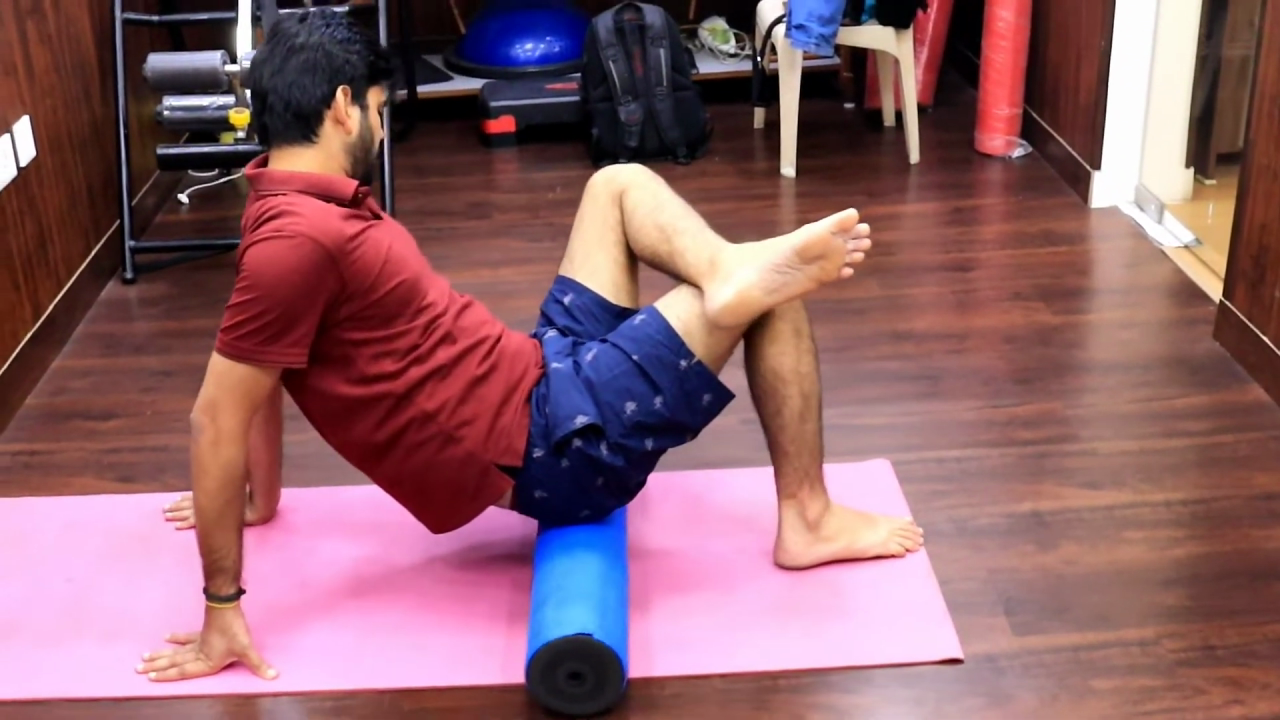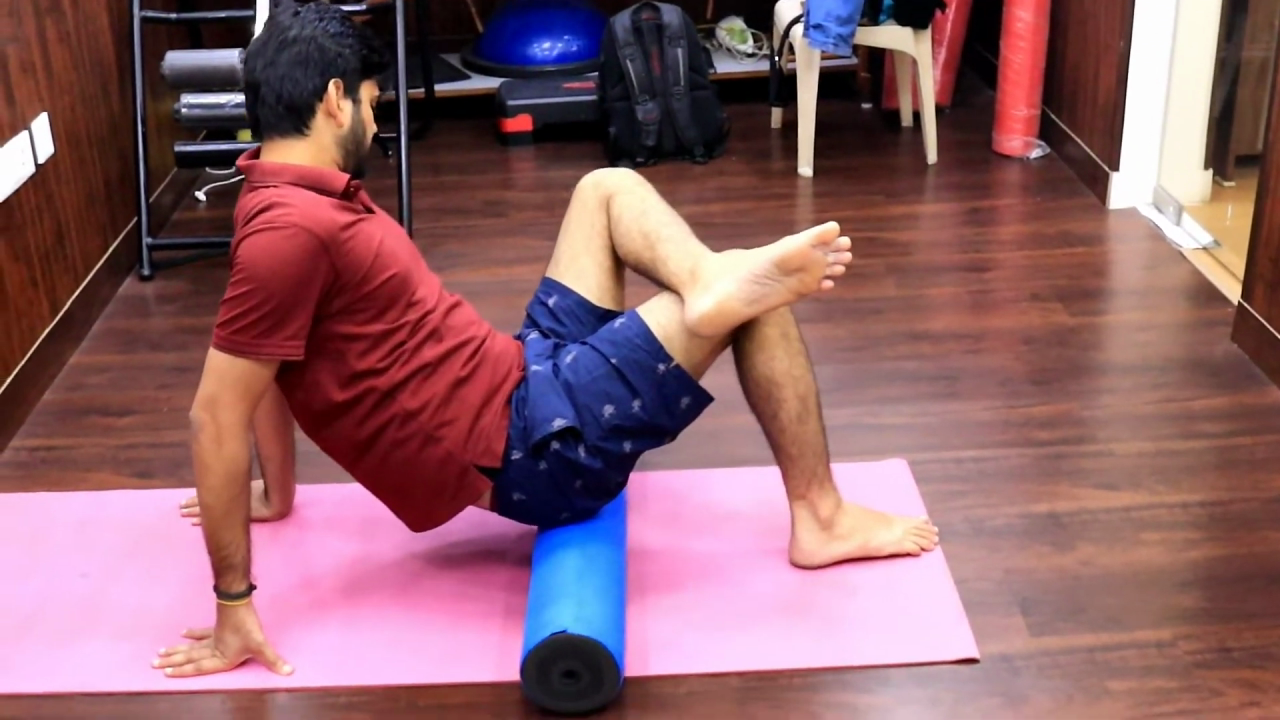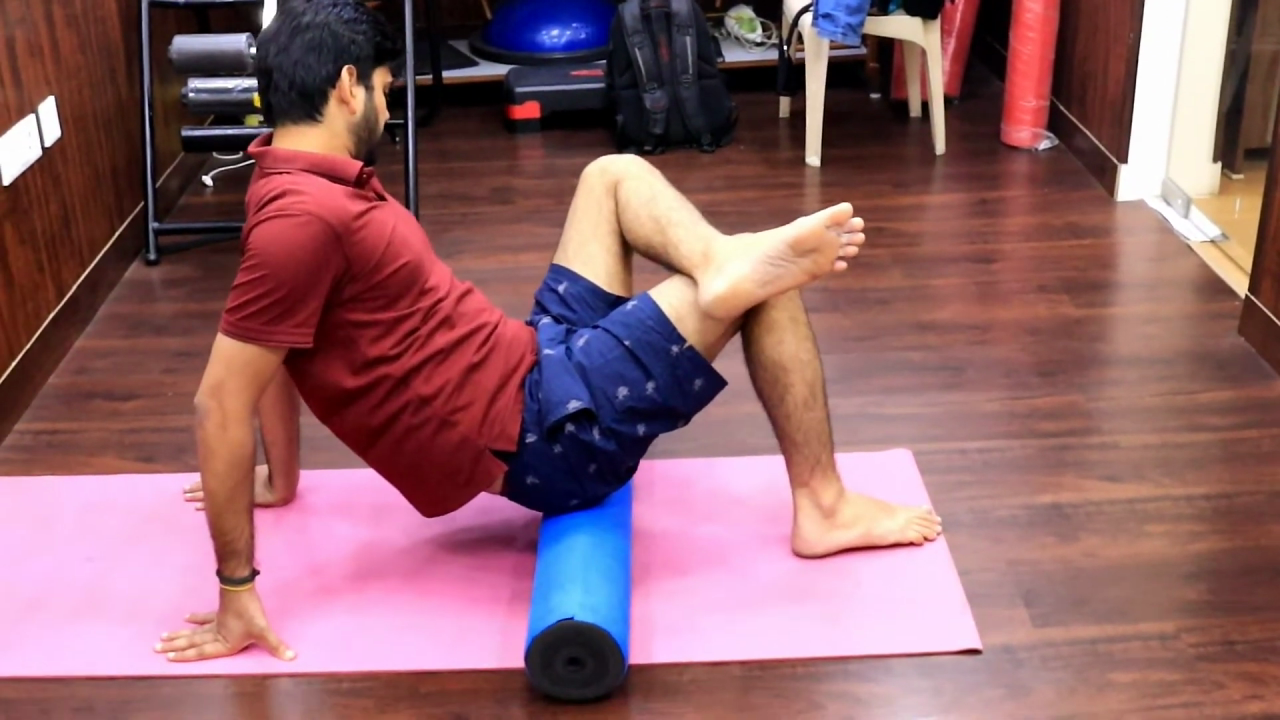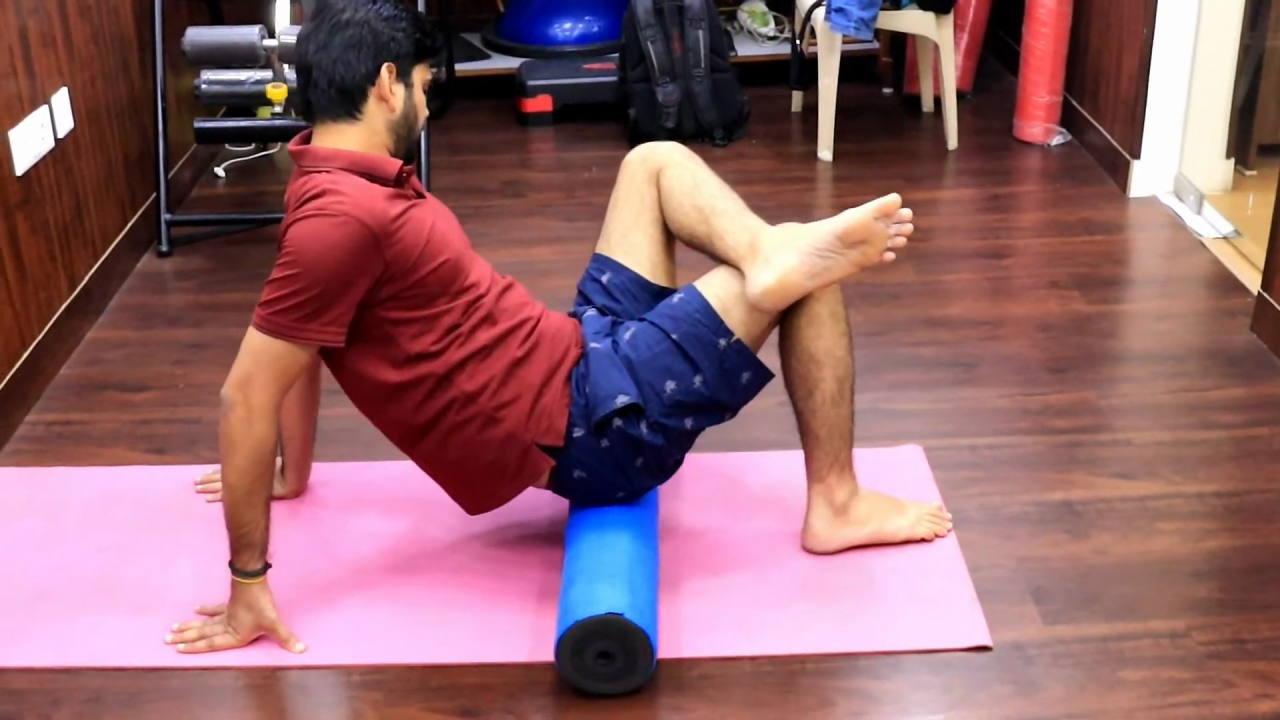
dt=0.4s
person 1, frame 1
left shoulder: (298, 202)
right shoulder: (300, 238)
left elbow: (265, 376)
right elbow: (216, 418)
left wrist: (263, 497)
right wrist: (222, 608)
left hip: (540, 377)
right hip: (548, 443)
left knee: (622, 184)
right knee: (776, 296)
left ankle: (730, 272)
right ankle: (809, 519)
person 1, frame 2
left shoulder: (296, 198)
right shoulder: (293, 229)
left elbow: (274, 373)
right elbow: (216, 417)
left wrist: (279, 494)
right wrist: (232, 607)
left hip: (526, 380)
right hip: (530, 445)
left knee: (610, 188)
right knee: (761, 301)
left ankle: (709, 282)
right ankle: (822, 517)
person 1, frame 3
left shoulder: (302, 183)
right shoulder: (305, 217)
left elbow: (278, 352)
right elbow: (220, 402)
left wrist: (281, 478)
right wrist: (236, 591)
left hip: (539, 363)
right hip: (545, 431)
left knee: (616, 176)
right knee: (769, 283)
left ankle: (725, 264)
right ankle: (823, 505)
person 1, frame 4
left shoulder: (341, 180)
right shoulder: (343, 217)
left elbow: (296, 343)
right elbow: (247, 394)
left wrist: (294, 472)
right wrist: (249, 583)
left hip: (584, 354)
right hip: (589, 424)
left knee: (658, 162)
right knee: (810, 277)
left ankle: (772, 254)
right ankle: (836, 502)
